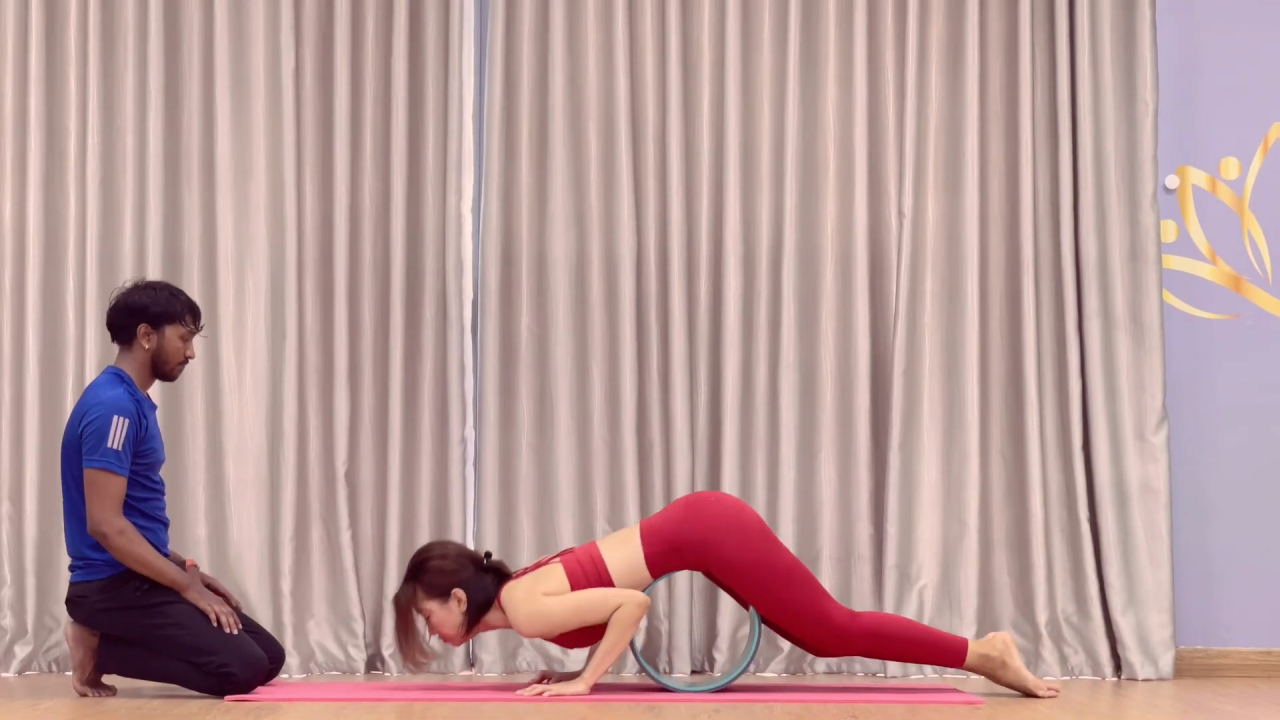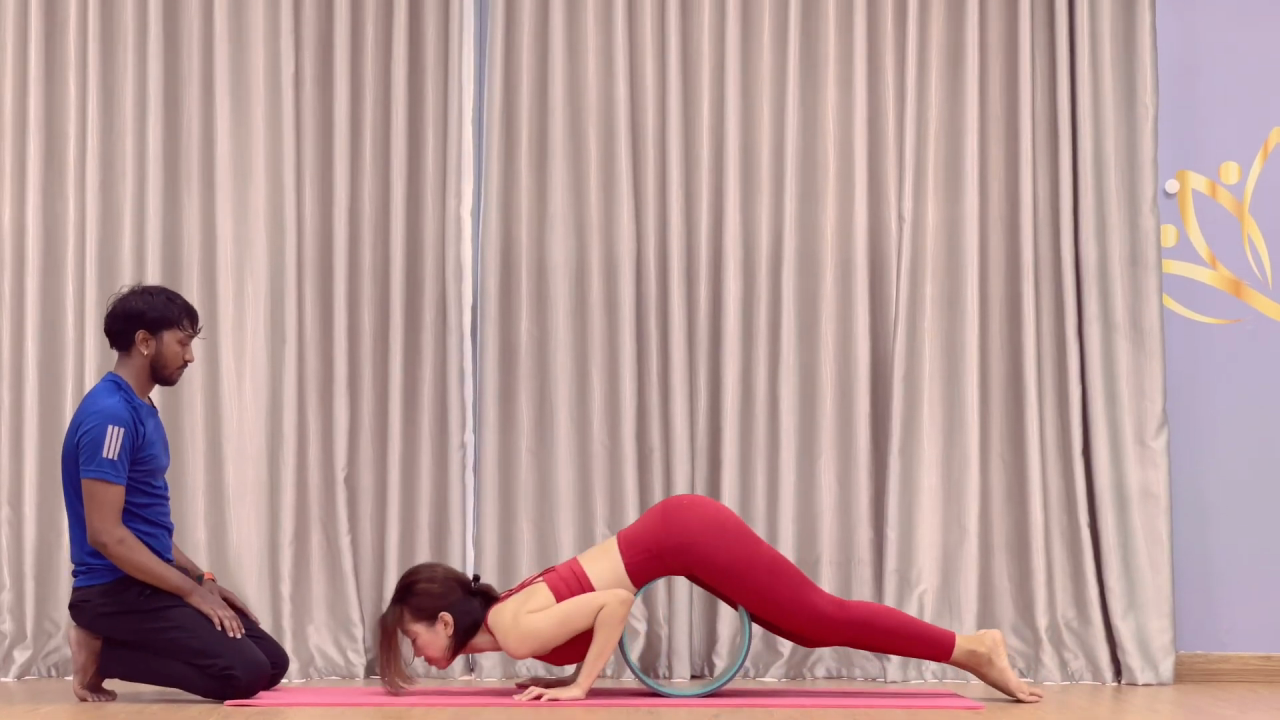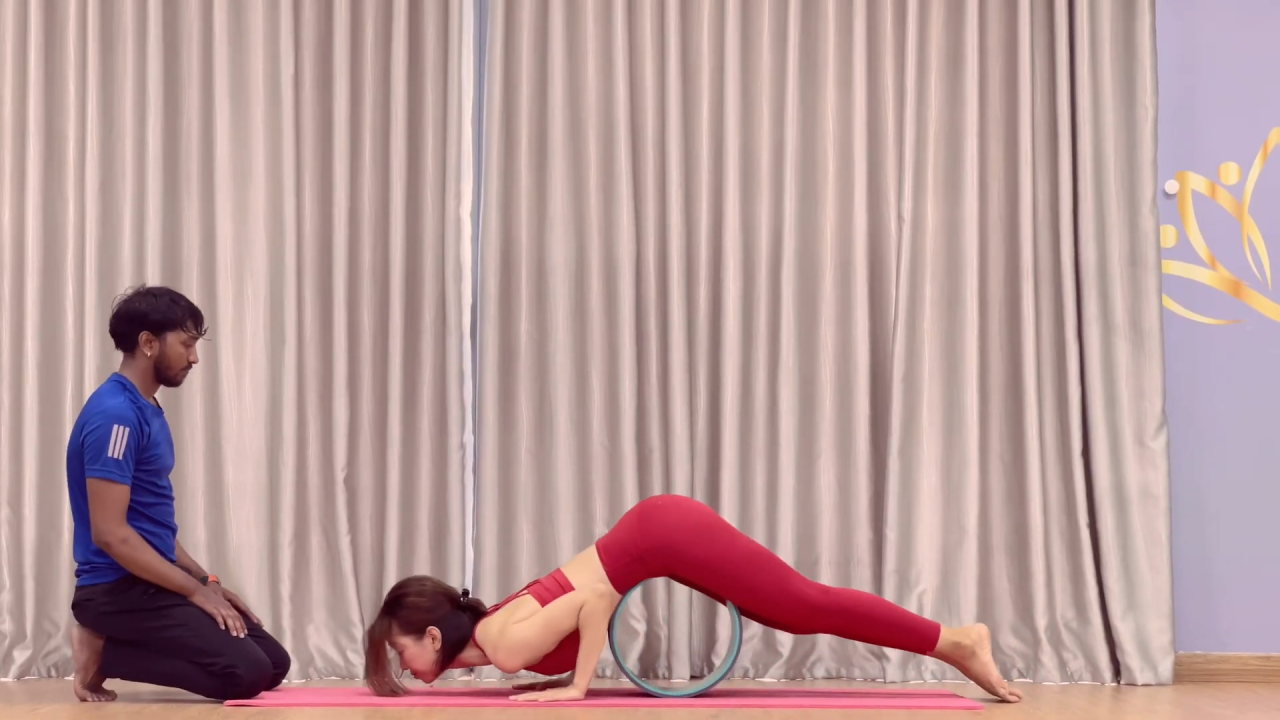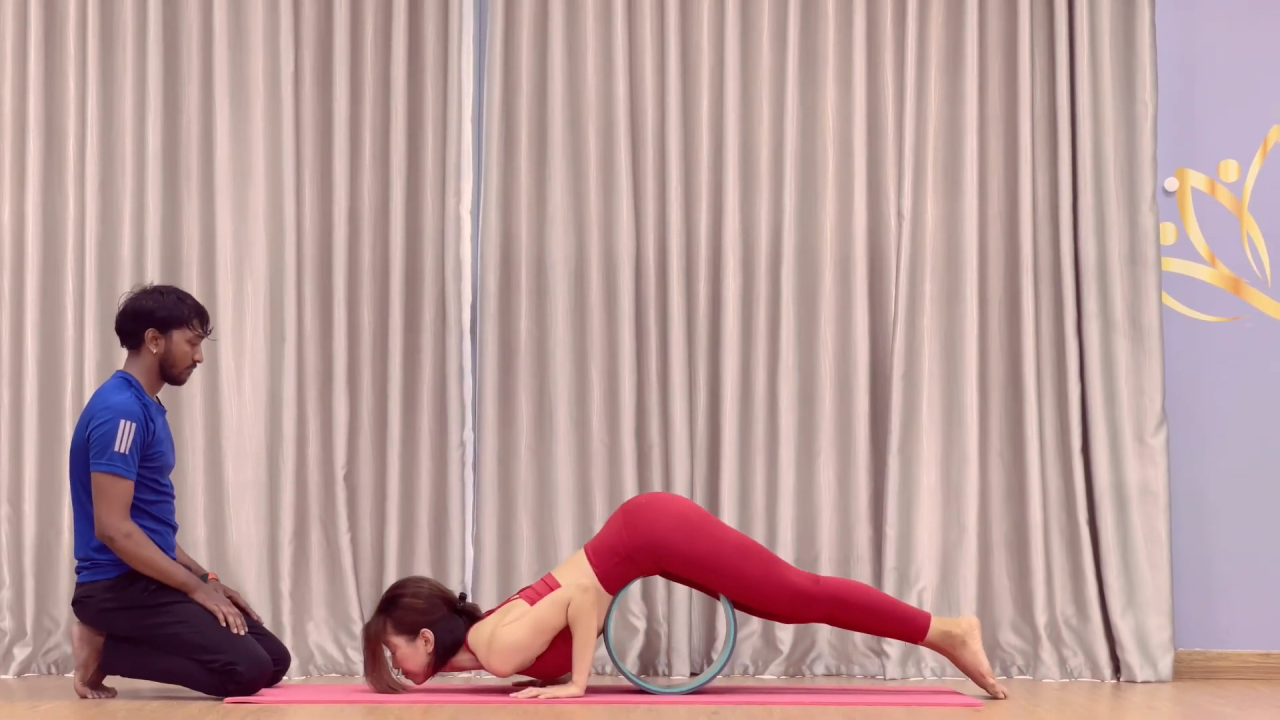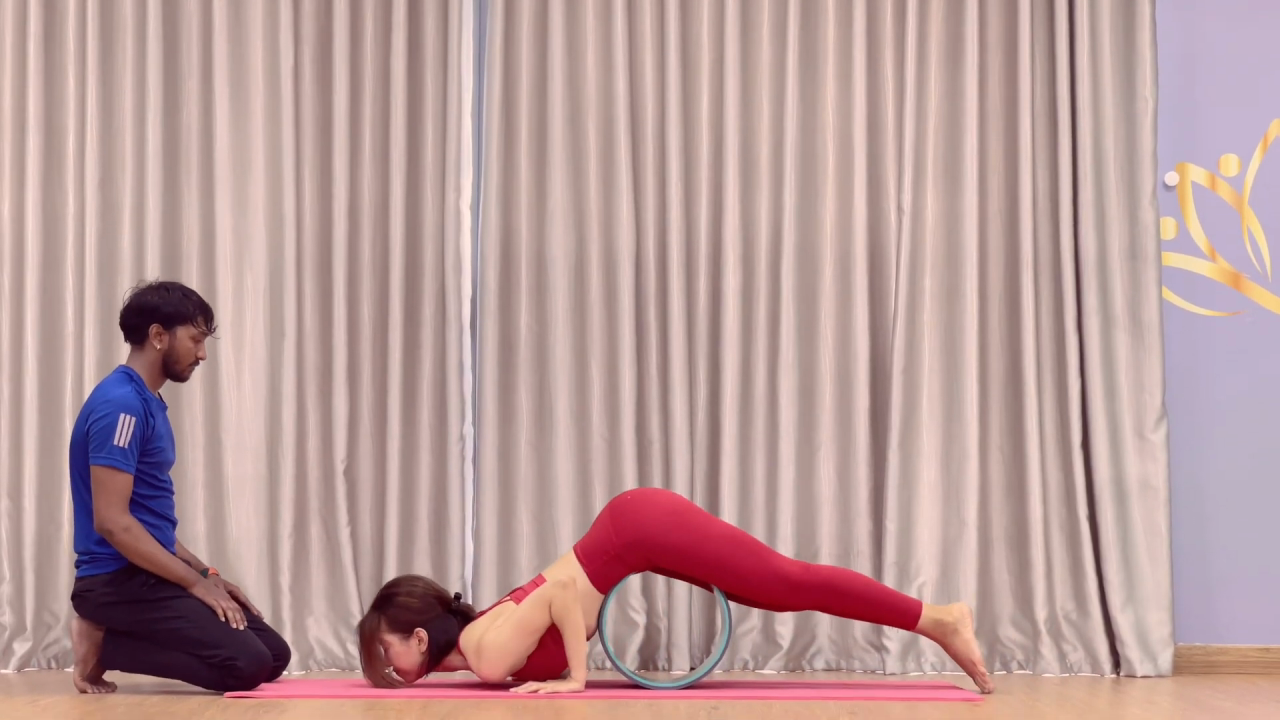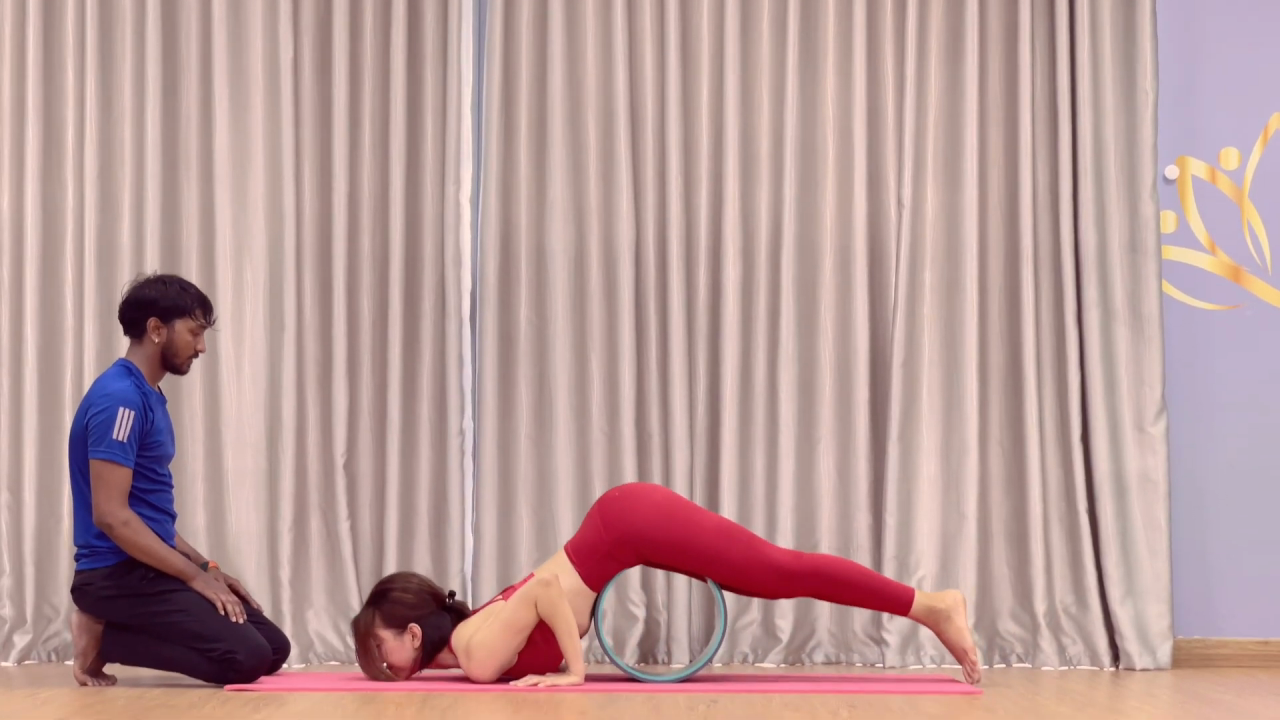
dt=0.3s
person 1, frame 1
left shoulder: (525, 613)
right shoulder: (519, 588)
left elbow: (631, 604)
left wrist: (584, 681)
right wrist: (583, 671)
left hip: (709, 533)
right hip: (705, 523)
left knee: (835, 629)
right knee: (823, 637)
left ankle: (983, 653)
right ankle: (978, 651)
person 1, frame 2
left shoulder: (516, 633)
right shoulder: (505, 615)
left elbow: (615, 601)
left wrist: (579, 685)
right wrist: (568, 675)
left hip: (688, 535)
right hip: (682, 529)
left knee: (824, 617)
right knee: (811, 627)
left ankle: (970, 649)
right ankle: (968, 649)
person 1, frame 3
left shoulder: (507, 646)
right shoulder: (494, 627)
left elbow: (592, 602)
left wrist: (578, 686)
right wrist: (563, 676)
left hip: (666, 535)
right hip: (661, 530)
left knee: (810, 605)
right knee: (802, 610)
left ankle: (955, 641)
right ankle: (952, 641)
person 1, frame 4
left shoulder: (499, 653)
right shoulder: (485, 637)
left elbow: (579, 592)
left wrist: (575, 682)
right wrist: (565, 671)
left hip: (654, 532)
right hip: (648, 531)
left knee: (800, 596)
right knee: (792, 602)
left ankle: (946, 632)
right ankle: (944, 633)
person 1, frame 5
left shoulder: (490, 656)
right shoulder: (476, 639)
left elbow: (561, 587)
left wrist: (576, 677)
right wrist: (561, 666)
left hip: (641, 528)
right hip: (638, 525)
left knee: (792, 582)
right knee: (785, 588)
left ankle: (939, 620)
right ankle: (936, 619)
person 1, frame 6
left shoulder: (481, 655)
right shoulder: (468, 641)
left elbow: (545, 584)
left wrist: (574, 669)
right wrist: (557, 657)
left hip: (632, 523)
right hip: (626, 524)
left knee: (782, 571)
right knee: (775, 578)
left ankle: (930, 606)
right ankle: (929, 607)
person 2, frame 1
left shoulder: (135, 403)
right shoulder: (112, 405)
right elbow: (106, 525)
left wrist: (185, 568)
right wrist: (188, 586)
left hip: (139, 578)
right hip: (114, 585)
left knee: (269, 658)
right knee: (242, 669)
left ankle: (106, 641)
right ankle: (100, 649)
person 2, frame 2
left shoulder: (144, 411)
right shoulder: (110, 414)
right elbow: (105, 534)
left wrist: (203, 580)
right wrist: (193, 591)
left hip: (145, 583)
right hip: (117, 590)
left knee: (272, 664)
right knee: (244, 673)
left ankle: (109, 647)
right ankle: (101, 654)
person 2, frame 3
left shoulder: (149, 411)
right shoulder: (115, 414)
right elbow: (110, 534)
left wrist: (208, 581)
right wrist: (196, 590)
left hip: (149, 582)
right hip: (120, 589)
left knee: (274, 663)
right knee: (246, 672)
left ankle: (109, 646)
right ankle: (103, 654)
person 2, frame 4
left shoulder: (147, 408)
right shoulder: (120, 410)
right elbow: (114, 529)
left wrist: (205, 580)
right wrist: (197, 587)
left hip: (147, 579)
right hip: (120, 586)
left knee: (274, 661)
right knee: (247, 669)
left ankle: (109, 643)
right ankle: (103, 650)
person 2, frame 5
left shoulder: (148, 403)
right shoulder: (121, 404)
right elbow: (112, 522)
left wrist: (206, 574)
right wrist: (197, 582)
left hip: (148, 574)
right hip: (120, 580)
left knee: (274, 655)
right knee: (247, 664)
left ankle: (109, 638)
right ankle: (102, 645)
person 2, frame 6
left shoulder: (148, 397)
right shoulder: (120, 397)
right elbow: (111, 516)
left wrist: (206, 567)
right wrist: (196, 575)
left hip: (147, 567)
right hip: (119, 573)
left knee: (273, 648)
right knee: (246, 658)
left ankle: (109, 630)
right ankle: (101, 638)
